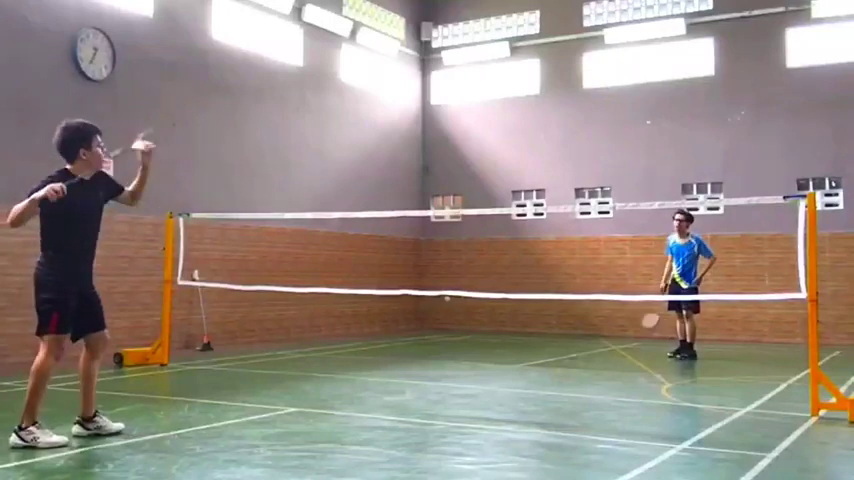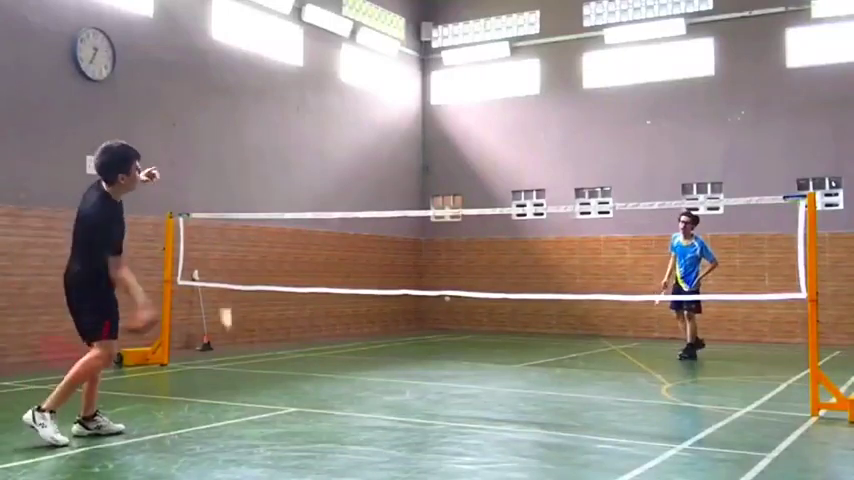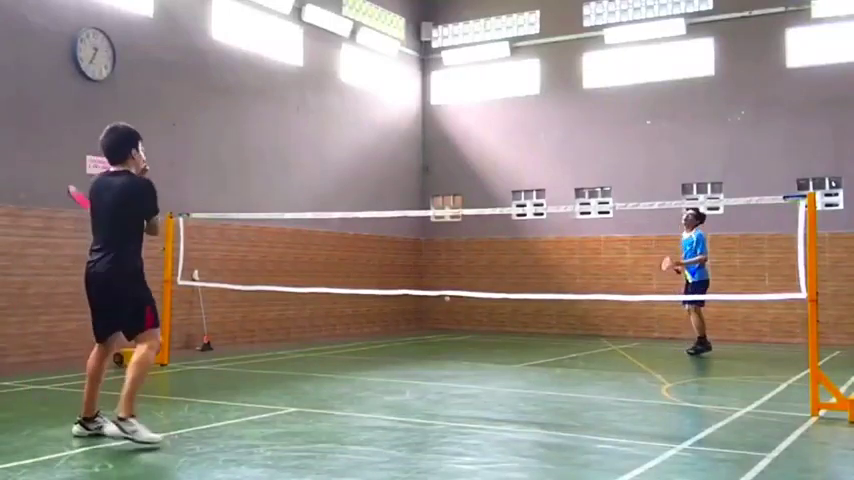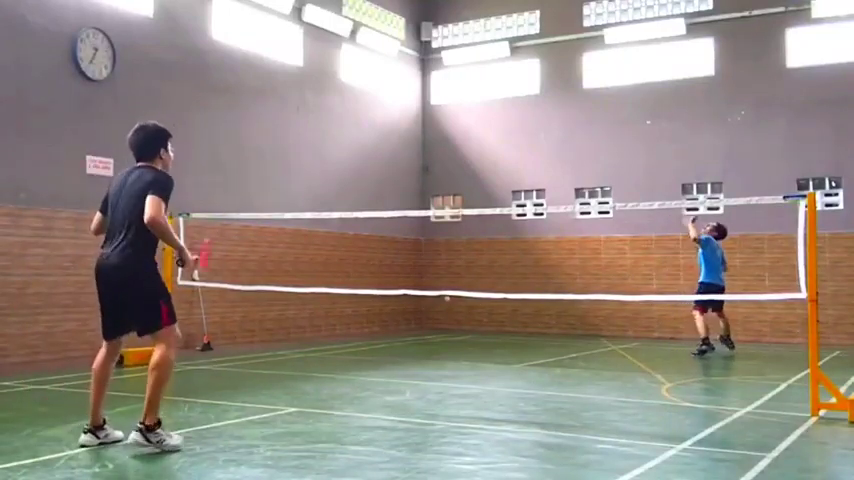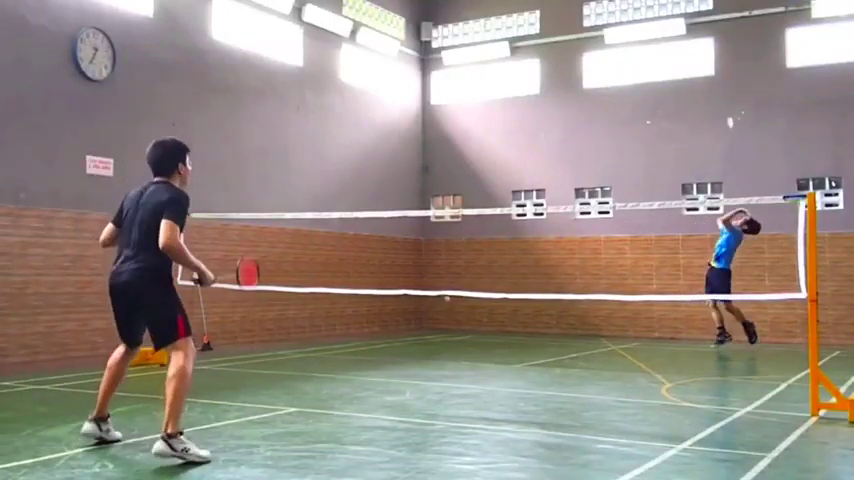
dt=0.5s
person 1, frame 1
left shoulder: (99, 181)
right shoulder: (55, 184)
left elbow: (131, 199)
right elbow: (14, 219)
left wrist: (143, 168)
right wrist: (38, 198)
left hip: (82, 279)
right hip: (54, 280)
left knee: (98, 341)
right knee: (53, 347)
left ankle: (88, 417)
right ankle: (26, 427)
person 1, frame 2
left shoulder: (103, 189)
right shoulder: (102, 213)
left elbow: (122, 186)
right elbow: (117, 269)
left wrist: (141, 179)
right wrist: (143, 304)
left hip: (93, 284)
right hip: (91, 287)
left knee: (100, 348)
right knee: (103, 351)
left ankle: (88, 417)
right ankle: (44, 411)
person 1, frame 3
left shoulder: (98, 185)
right shoulder: (142, 186)
right elbow: (153, 228)
left hip: (96, 272)
right hip: (124, 273)
left knee: (105, 343)
right knee: (148, 341)
left ankle: (89, 418)
right ankle: (125, 418)
person 1, frame 4
left shoulder: (120, 180)
right shoulder: (159, 178)
left elbow: (96, 227)
right elbow: (151, 218)
right wrist: (182, 250)
left hip: (106, 267)
right hip: (135, 268)
left knee: (111, 344)
right knee: (168, 338)
left ankle: (95, 427)
right ankle: (149, 426)
person 1, frame 5
left shoulder: (134, 195)
right shoulder: (175, 197)
left elbow: (105, 239)
right elbow: (169, 244)
right wrist: (202, 270)
left hip: (120, 281)
right hip: (151, 282)
left knee: (129, 347)
right knee: (183, 351)
left ankle: (98, 419)
right ankle: (171, 436)
person 2, frame 1
left shoulder: (696, 240)
right shoulder: (670, 240)
left elbow: (712, 258)
left wrist: (701, 275)
right wrist: (664, 280)
left hip: (689, 283)
right hip: (675, 282)
left knee: (688, 314)
right knee: (679, 315)
left ankle: (690, 349)
right ankle: (682, 346)
person 2, frame 2
left shoulder: (699, 243)
right shoulder: (675, 238)
left elbow: (714, 263)
left wrist: (700, 277)
right wrist: (667, 277)
left hip: (691, 285)
right hip: (678, 283)
left knee: (689, 314)
right knee: (679, 314)
left ankle: (691, 349)
right ankle: (695, 341)
person 2, frame 3
left shoulder: (699, 235)
right shoulder: (685, 235)
left elbow: (703, 258)
left wrist: (684, 262)
right wrist: (681, 265)
left hip: (699, 278)
right hip: (691, 278)
left knee: (692, 308)
right knee: (693, 309)
left ankle: (700, 342)
right ankle: (704, 342)
person 2, frame 4
left shoulder: (707, 239)
right shoulder: (717, 248)
left elbow: (694, 237)
right elbow: (725, 268)
left wrist: (691, 224)
left hip: (708, 283)
right hip: (719, 284)
left knee: (698, 312)
right knee: (720, 313)
left ankle: (705, 344)
right ankle: (727, 339)
person 2, frame 5
left shoulder: (737, 233)
right shoulder: (730, 230)
left elbow: (724, 220)
left wrist: (737, 211)
left hip: (721, 271)
right hip: (713, 270)
left knee: (727, 305)
right knee: (712, 304)
left ankle: (748, 326)
right ankle: (722, 333)
